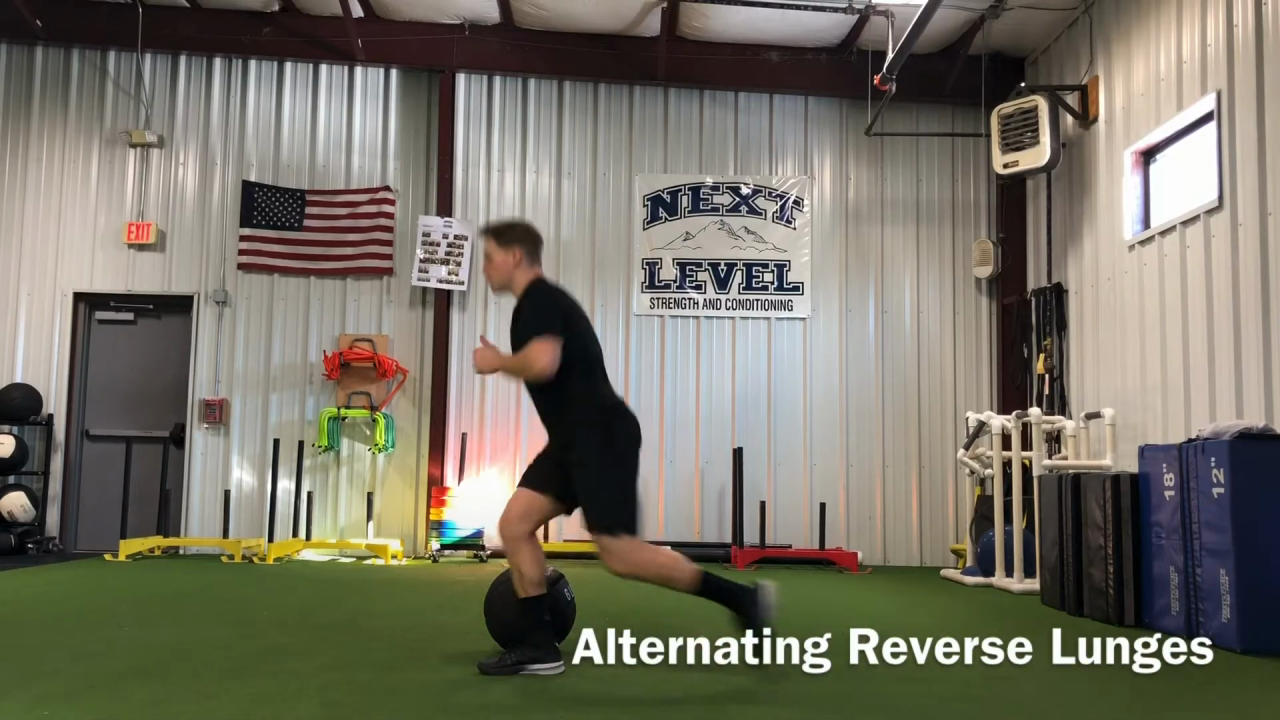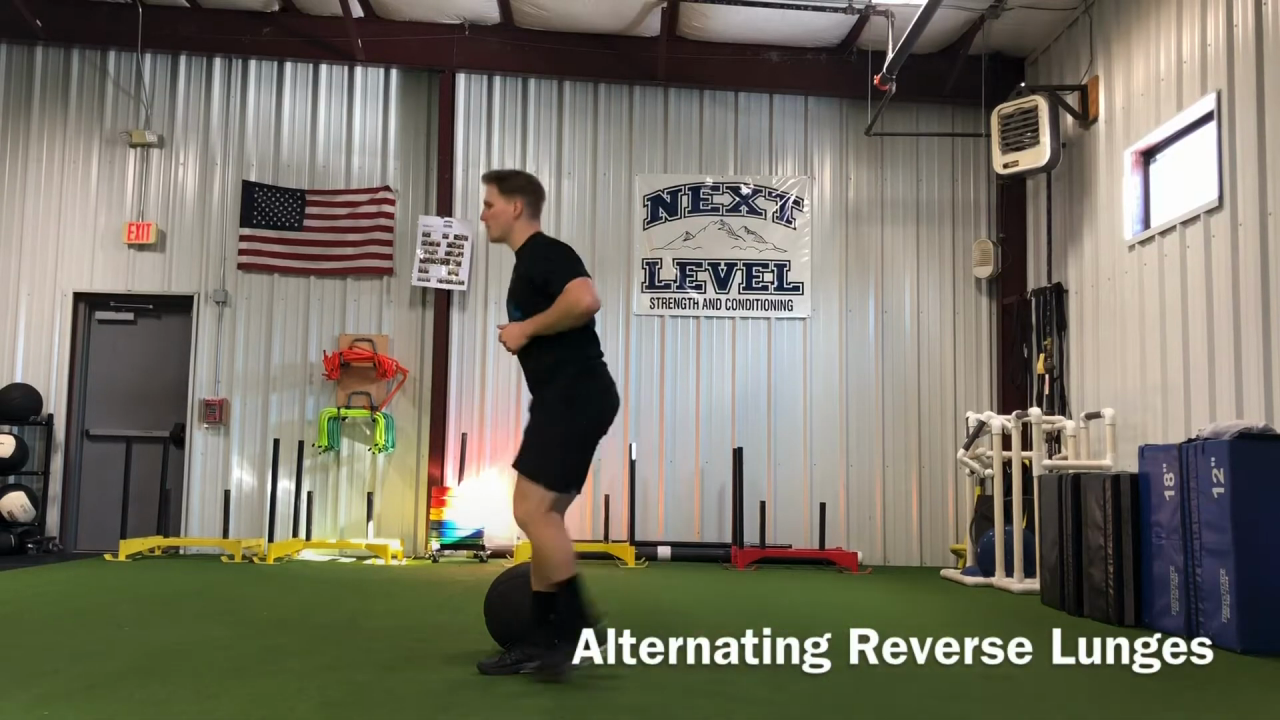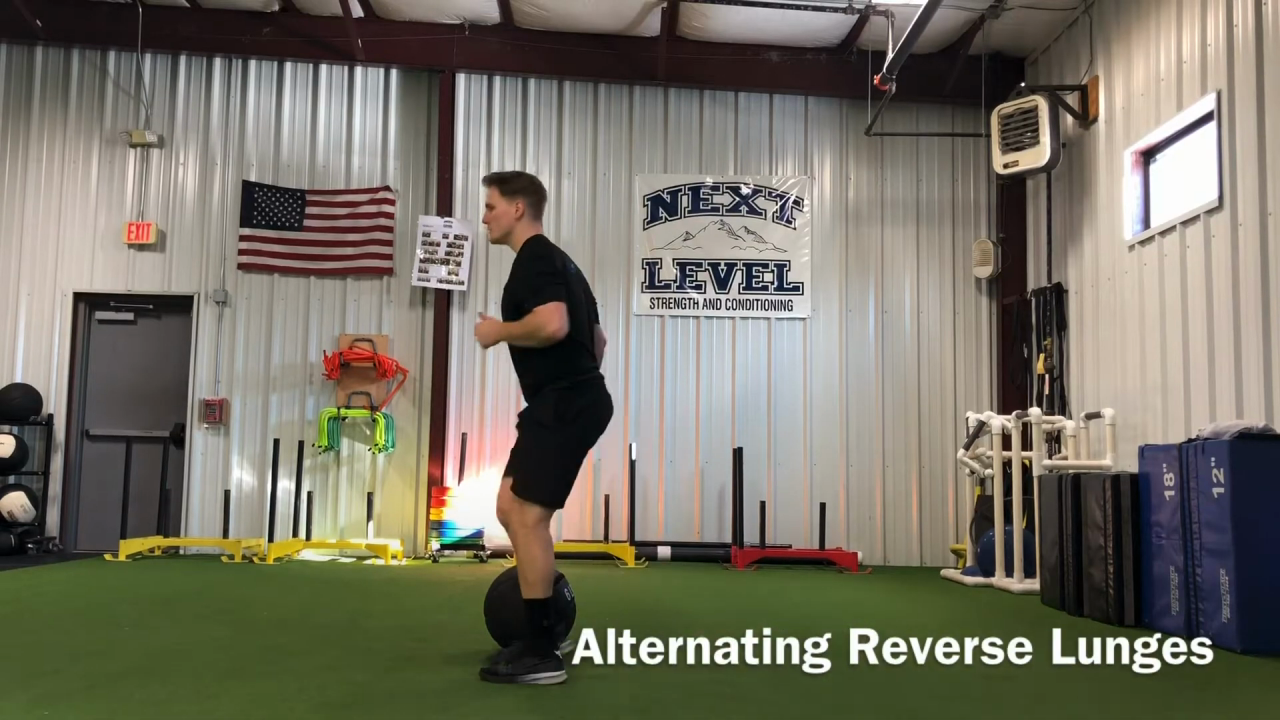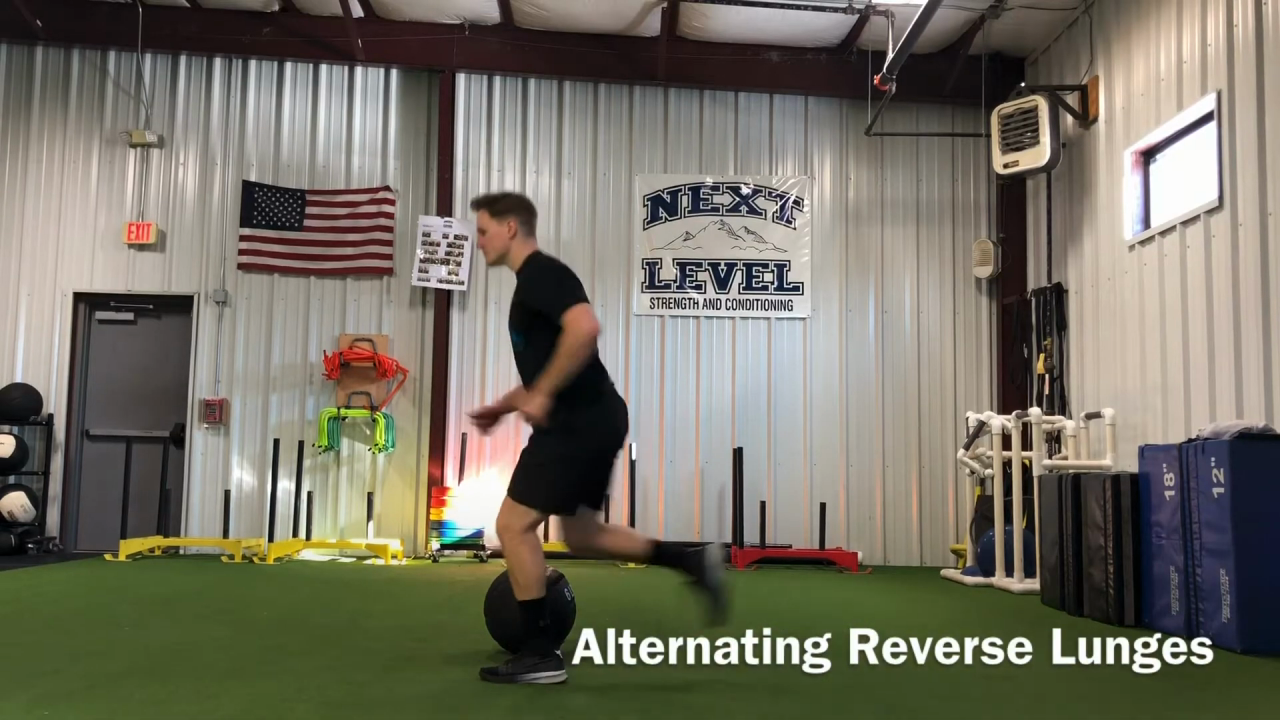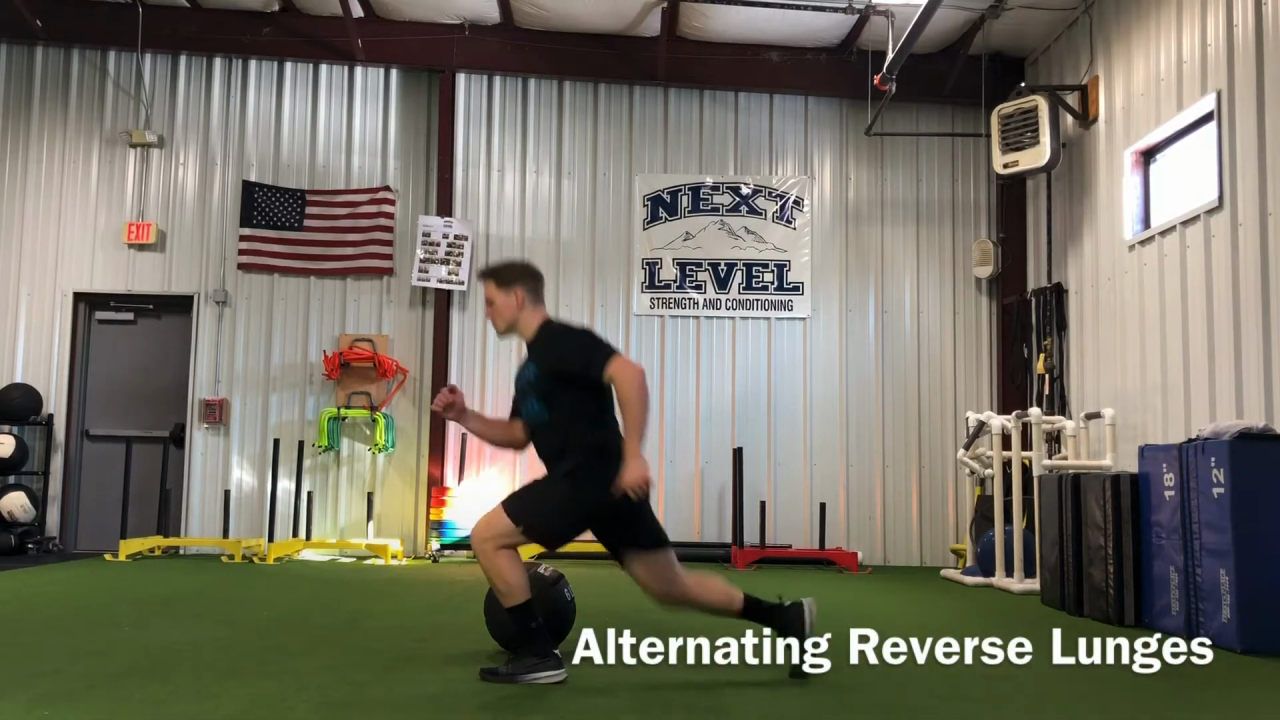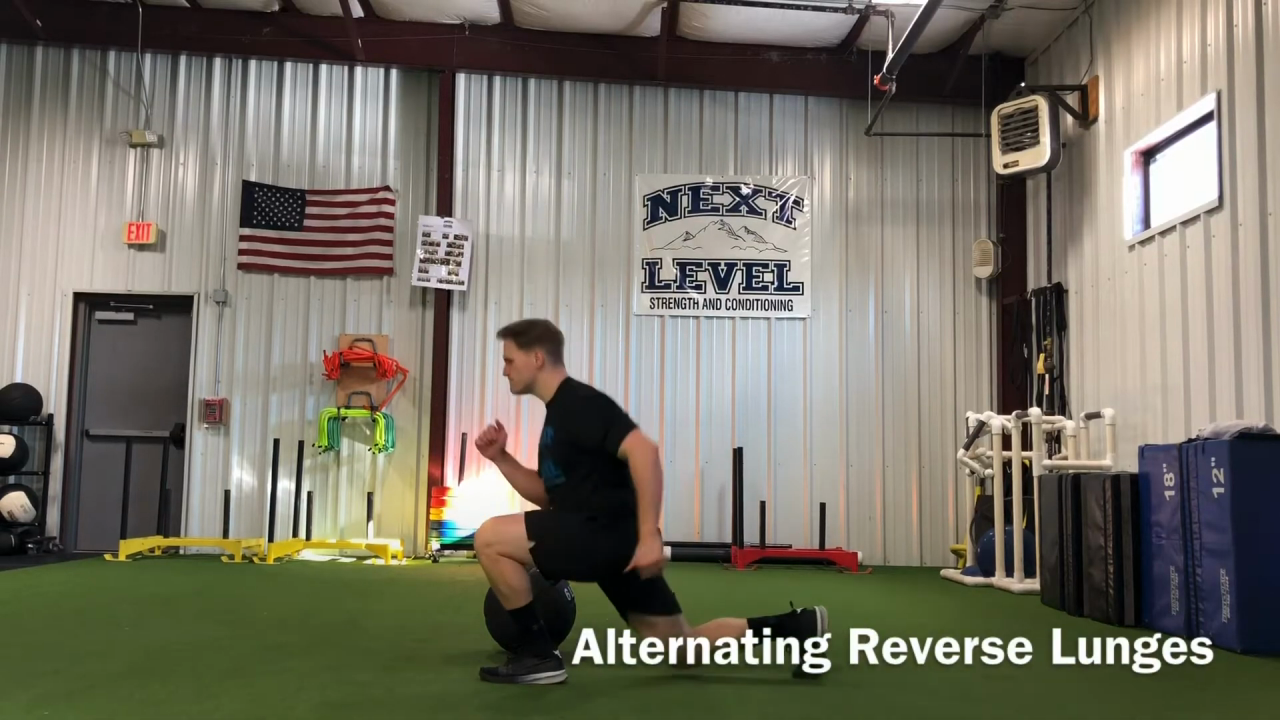
dt=0.2s
person 1, frame 1
left shoulder: (537, 303)
right shoulder: (544, 303)
left elbow: (542, 366)
left wrist: (497, 363)
left hip: (599, 438)
right hip: (576, 439)
left knee: (620, 554)
right knee: (514, 522)
left ankle: (743, 600)
right ankle: (538, 645)
person 1, frame 2
left shoulder: (545, 252)
right shoulder: (537, 260)
left elbow: (586, 300)
left wrist: (527, 329)
left hip: (575, 398)
right hip: (563, 399)
left knee: (536, 510)
right knee: (539, 514)
left ankle: (575, 629)
right ankle: (546, 636)
person 1, frame 3
left shoulder: (535, 262)
right shoulder: (552, 263)
left elbow: (552, 327)
right elbow: (596, 337)
left wrist: (497, 332)
left hip: (565, 409)
right hip: (566, 407)
left knee: (523, 517)
right knee: (513, 511)
left ankle: (543, 652)
right ankle: (540, 636)
person 1, frame 4
left shoulder: (542, 273)
right shoulder: (532, 284)
left elbow: (584, 328)
left wrist: (541, 395)
right wrist: (504, 405)
left hip: (571, 427)
right hip: (586, 424)
left knee: (515, 525)
right knee: (584, 535)
left ankle: (542, 656)
right ankle: (695, 561)
person 1, frame 5
left shoulder: (563, 340)
right shoulder: (533, 361)
left elbow: (629, 374)
right elbow: (514, 435)
left wrist: (632, 455)
right wrist: (463, 416)
left hip: (593, 474)
right hip: (593, 478)
left knee: (486, 536)
right knee: (670, 585)
left ankle: (539, 654)
right ankle: (785, 617)
person 1, frame 6
left shoulder: (580, 404)
right shoulder: (558, 414)
left elbow: (644, 451)
right elbow: (544, 492)
left wrist: (649, 534)
right wrist: (501, 458)
left hip: (606, 532)
right hip: (605, 533)
left knee: (490, 540)
right knee: (681, 642)
left ankle: (538, 653)
right ankle: (800, 627)
